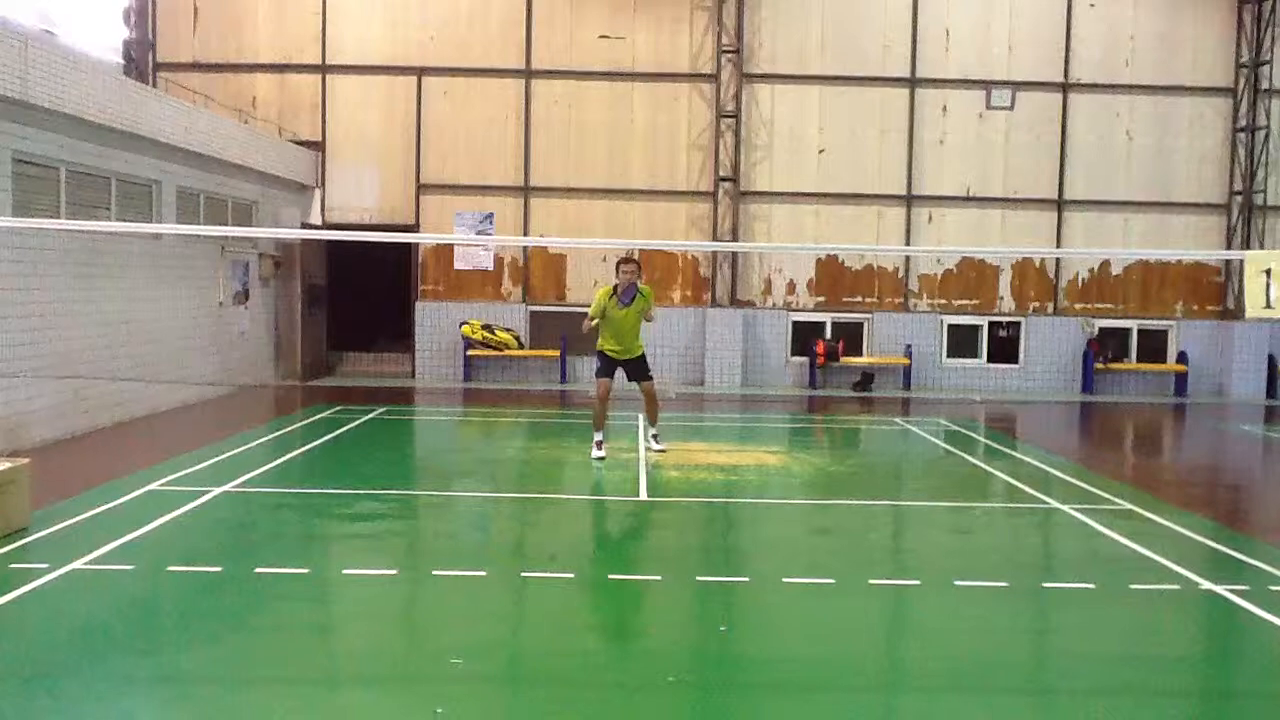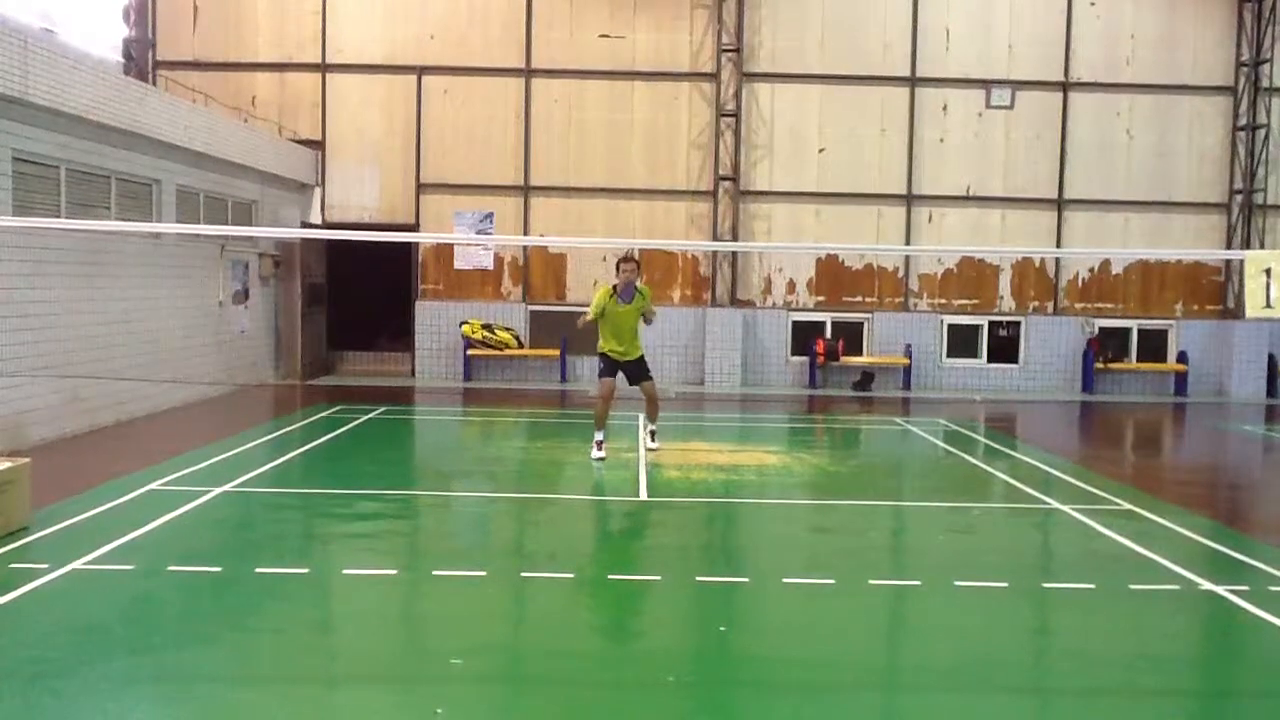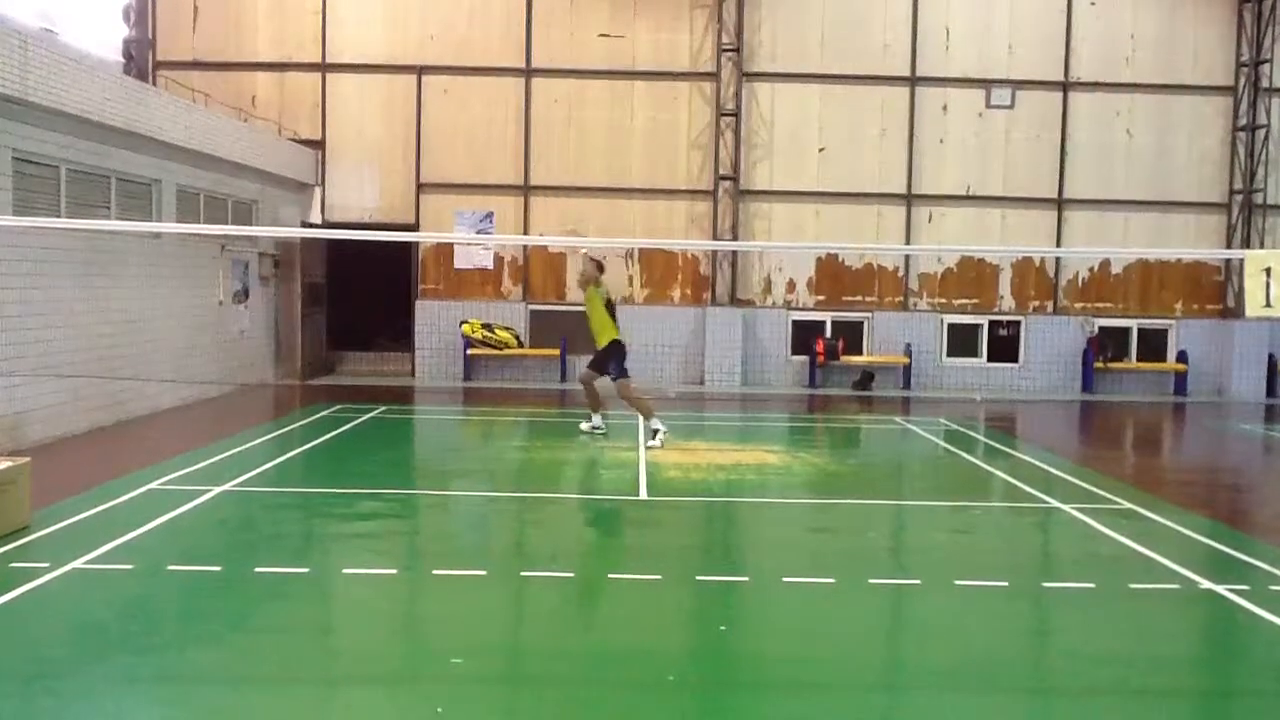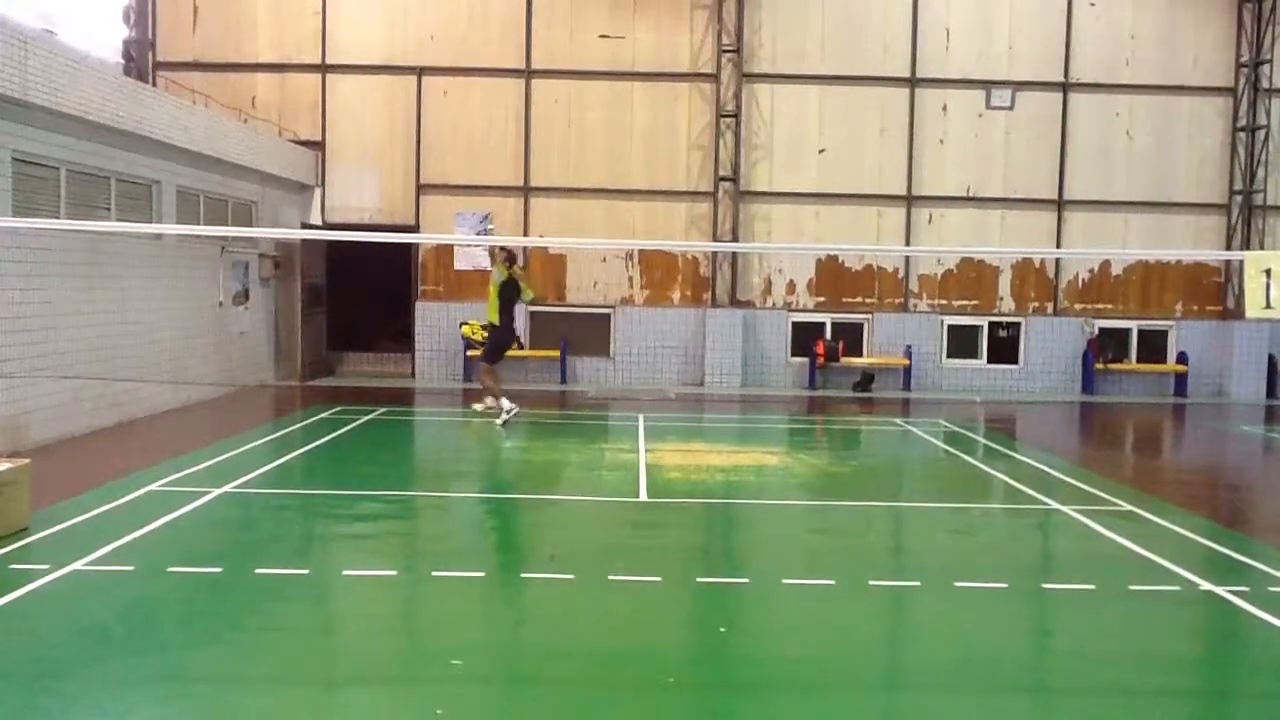
dt=0.7s
person 1, frame 1
left shoulder: (646, 293)
right shoulder: (604, 295)
right elbow: (590, 319)
left wrist: (648, 316)
right wrist: (588, 324)
left hip: (634, 351)
right hip: (607, 351)
left knee: (650, 393)
right knee: (602, 393)
left ankle: (652, 434)
right ankle: (598, 440)
person 1, frame 2
left shoulder: (643, 293)
right shoulder: (604, 294)
left elbow: (648, 321)
right elbow: (589, 316)
left wrist: (649, 313)
right wrist: (584, 320)
left hip: (633, 353)
right hip: (608, 352)
left knee: (651, 395)
right knee: (605, 394)
left ankle: (650, 430)
right ankle: (598, 441)
person 1, frame 3
left shoulder: (598, 289)
right shoulder: (591, 293)
left elbow: (594, 276)
left wrist: (586, 259)
right wrist: (584, 286)
left hip: (612, 346)
right hip: (604, 347)
left knee: (625, 393)
right knee: (585, 379)
left ankle: (657, 428)
right ankle: (596, 421)
person 1, frame 4
left shoulder: (502, 274)
right shoulder: (516, 283)
left elbow: (492, 254)
right elbow: (531, 298)
right wrist: (522, 280)
left hip: (499, 330)
right hip: (507, 331)
left knee: (485, 373)
right knee: (487, 367)
left ankle: (507, 406)
right ankle: (490, 400)
